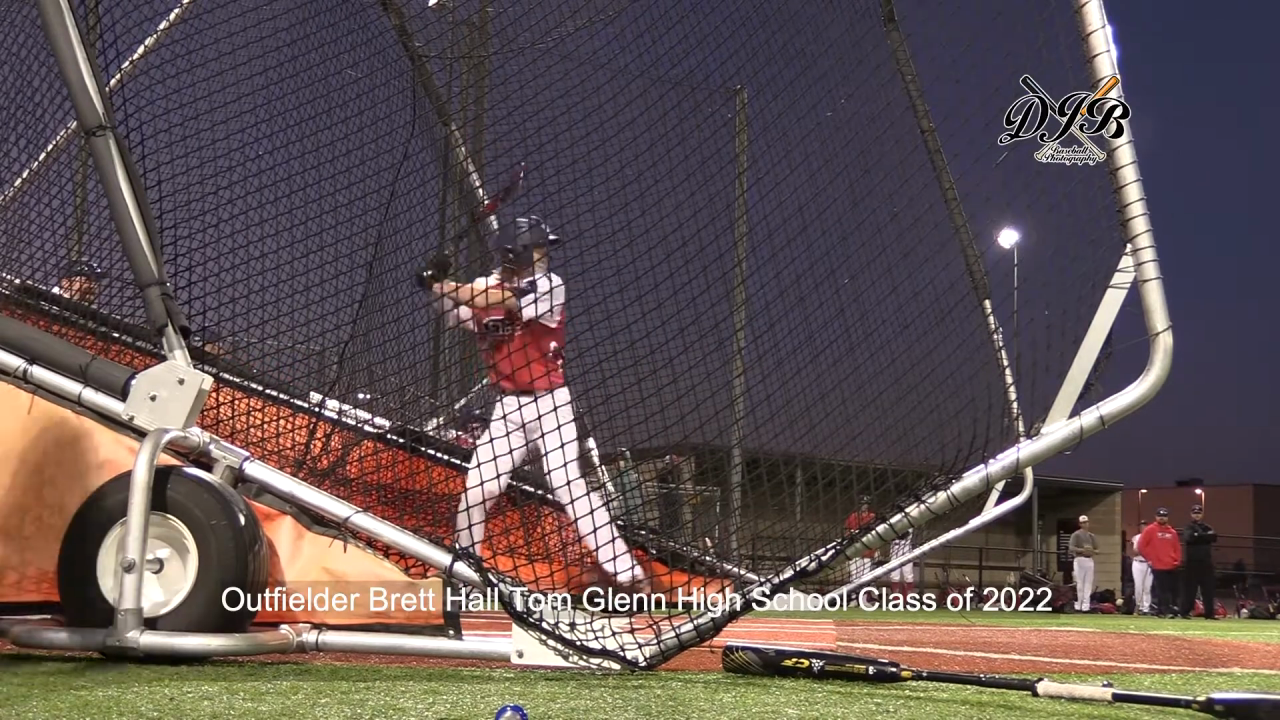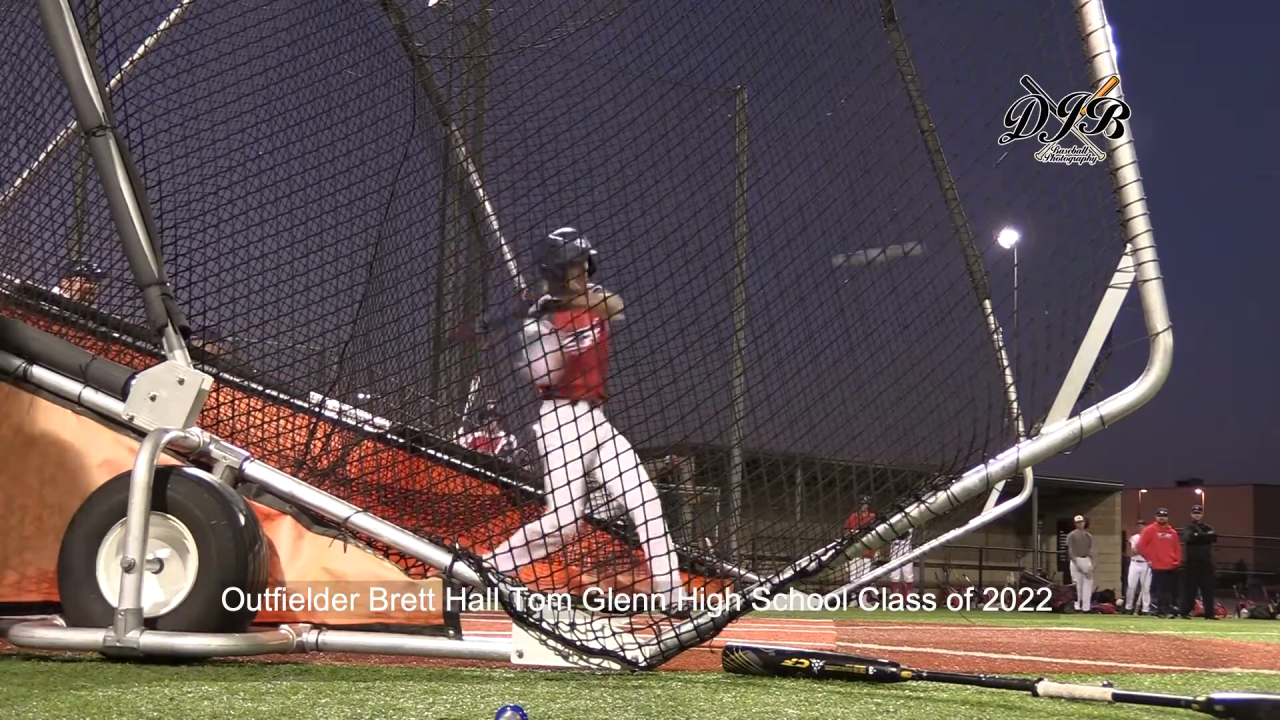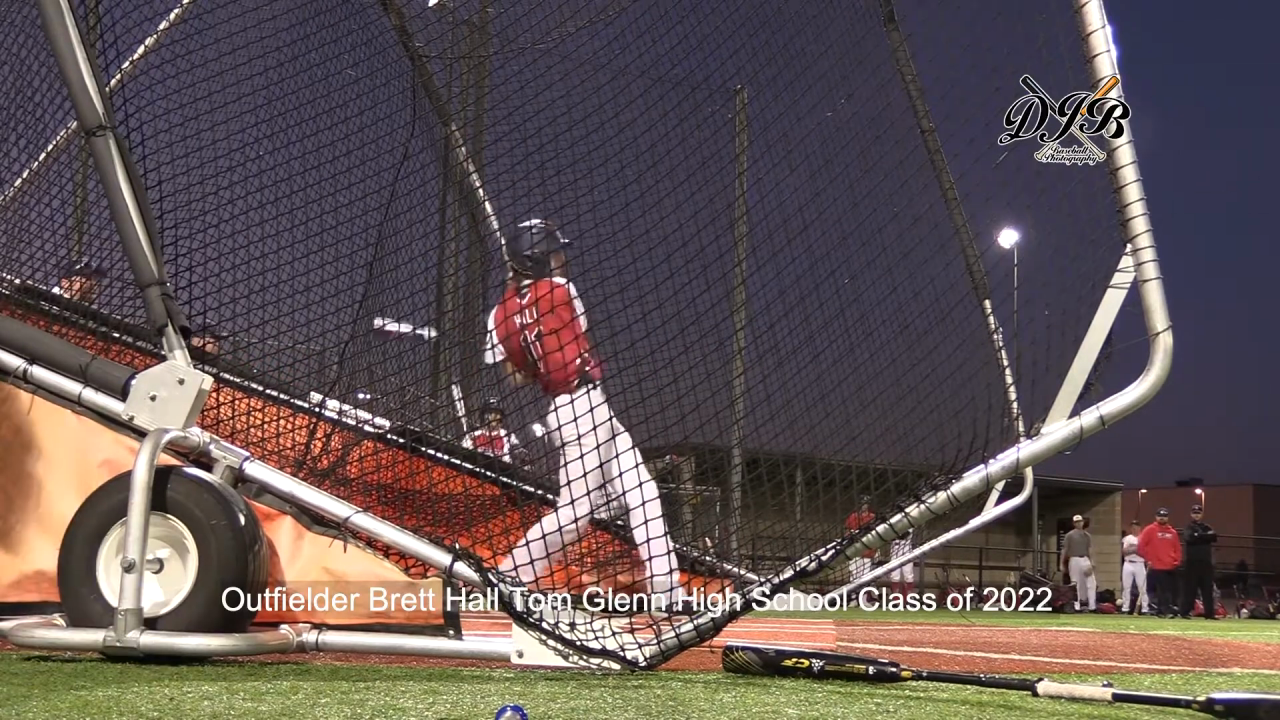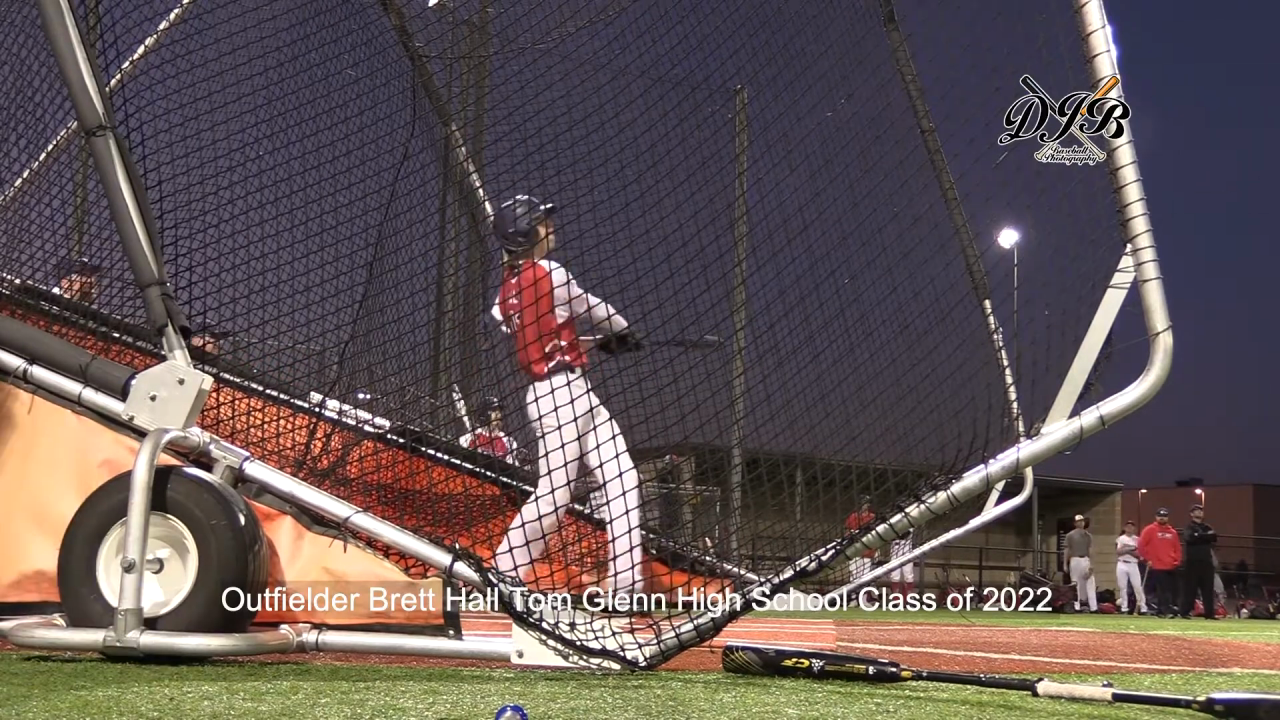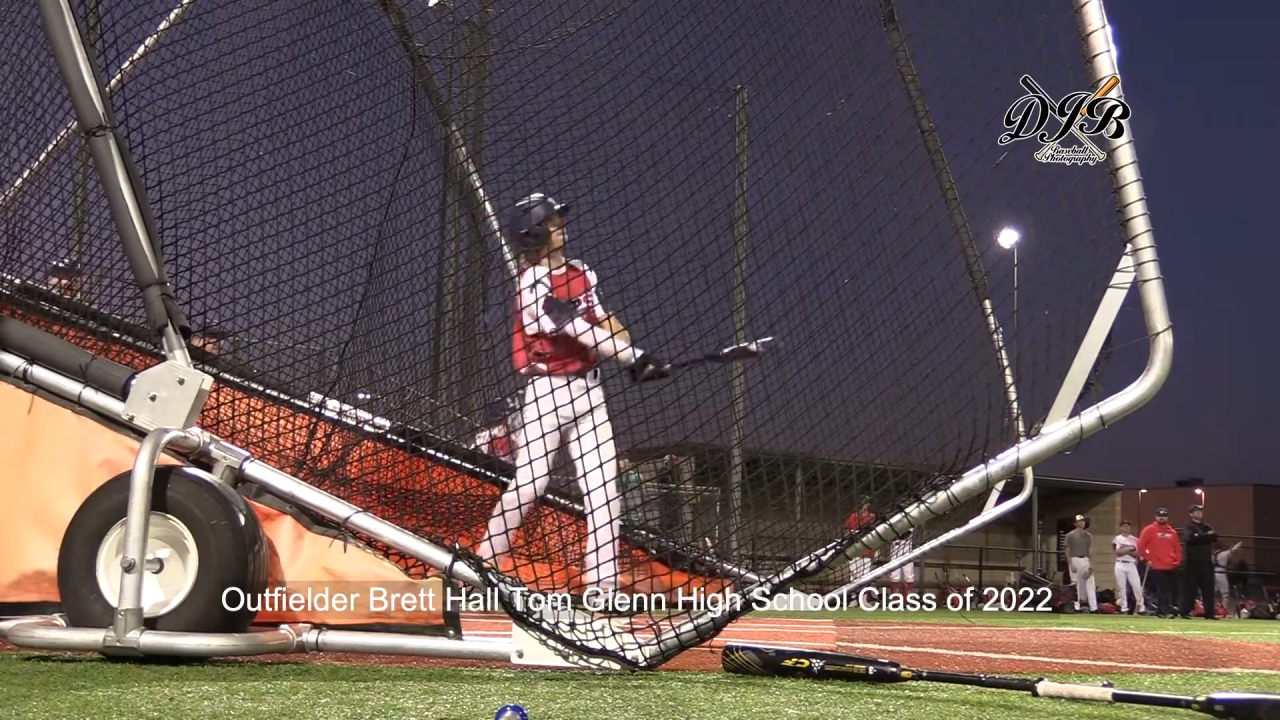
dt=0.3s
person 1, frame 1
left shoulder: (549, 285)
right shoulder: (486, 288)
left elbow: (499, 299)
right elbow: (453, 316)
left wrist: (442, 286)
right wrist: (440, 282)
left hip: (550, 402)
right hip: (508, 407)
left knee: (567, 484)
right knee: (477, 489)
left ankle: (626, 573)
person 1, frame 2
left shoulder: (594, 294)
right shoulder: (538, 316)
left elbow: (613, 306)
right elbow: (539, 373)
left wrist: (581, 301)
right wrist: (545, 322)
left hip: (593, 416)
right hip: (562, 418)
left knee: (643, 498)
right knee: (564, 518)
left ankle: (667, 590)
right ankle: (493, 569)
person 1, frame 3
left shoulder: (501, 311)
right shoulder: (560, 289)
left elbow: (516, 375)
left hip: (590, 406)
right hip: (583, 406)
left knee: (641, 490)
right knee: (576, 509)
left ankle: (665, 589)
right ankle: (510, 578)
person 1, frame 4
left shoulder: (513, 283)
right shoulder: (548, 272)
right elbow: (591, 310)
left wrist: (592, 338)
right wrist: (622, 330)
left hip: (577, 389)
right hip: (556, 391)
left knee: (623, 479)
right knee: (553, 495)
left ankle: (625, 584)
right ankle: (503, 575)
person 1, frame 5
left shoulder: (581, 272)
right shoulder: (532, 282)
left elbow: (602, 319)
right elbow: (575, 329)
left wrist: (634, 356)
right wrist: (632, 356)
left hip: (588, 388)
right hip: (546, 393)
left knee: (603, 489)
right knee: (527, 487)
left ankle: (602, 585)
right ankle: (483, 568)
